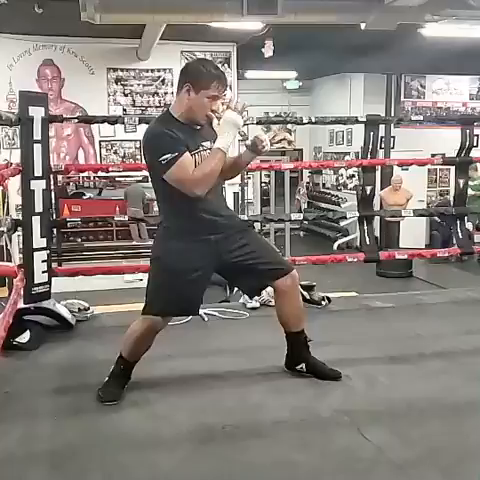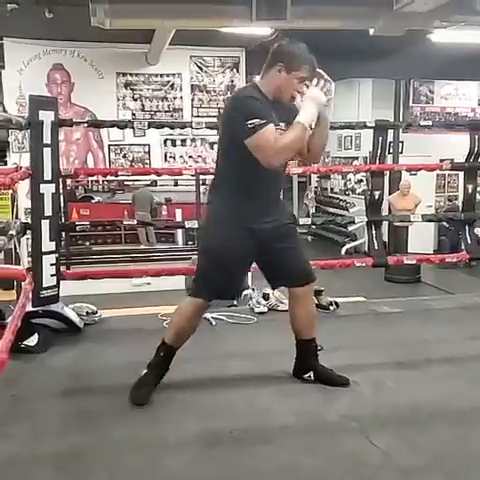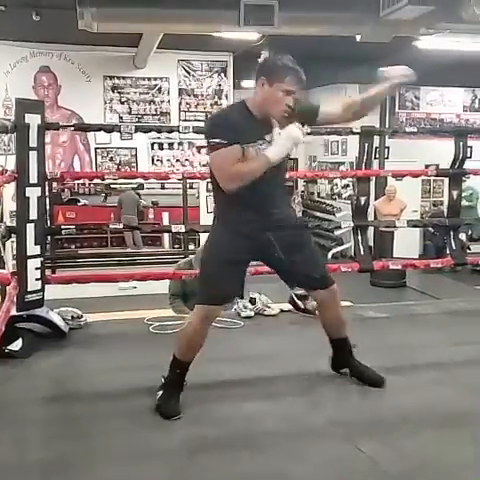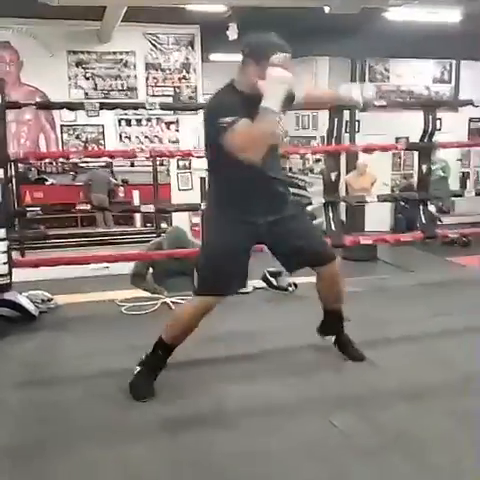
dt=0.5s
person 1, frame 1
left shoulder: (205, 124)
right shoulder: (160, 135)
right elbow: (197, 184)
left wrist: (250, 154)
right wrist: (226, 136)
left hip: (226, 228)
right hip: (183, 241)
left knee: (287, 279)
right knee: (154, 319)
left ankle: (299, 357)
right ankle: (119, 374)
person 1, frame 2
left shoulder: (284, 106)
right shoulder: (243, 103)
left elbow: (312, 156)
right elbow: (271, 155)
left wrist: (321, 112)
right wrist: (307, 112)
left hip: (273, 214)
right hip: (230, 217)
left knee: (302, 287)
right knee: (200, 299)
left ankle: (307, 364)
right ankle: (155, 370)
person 1, frame 3
left shoulder: (290, 113)
right shoulder: (226, 122)
left elbow: (347, 111)
right elbow: (229, 180)
left wrist: (386, 87)
right wrist: (277, 150)
left hip: (281, 223)
right hip: (235, 228)
left knee: (326, 291)
right knee: (208, 309)
left ankle: (344, 360)
right ankle: (172, 384)
person 1, frame 4
left shoulder: (271, 89)
right shoulder: (221, 104)
left elbow: (309, 98)
right elbow: (252, 152)
left wrist: (344, 95)
right wrist: (273, 102)
left hip: (276, 205)
right hip: (231, 215)
left knee: (329, 265)
right knee: (205, 300)
left ankle: (333, 328)
right ankle: (150, 365)
